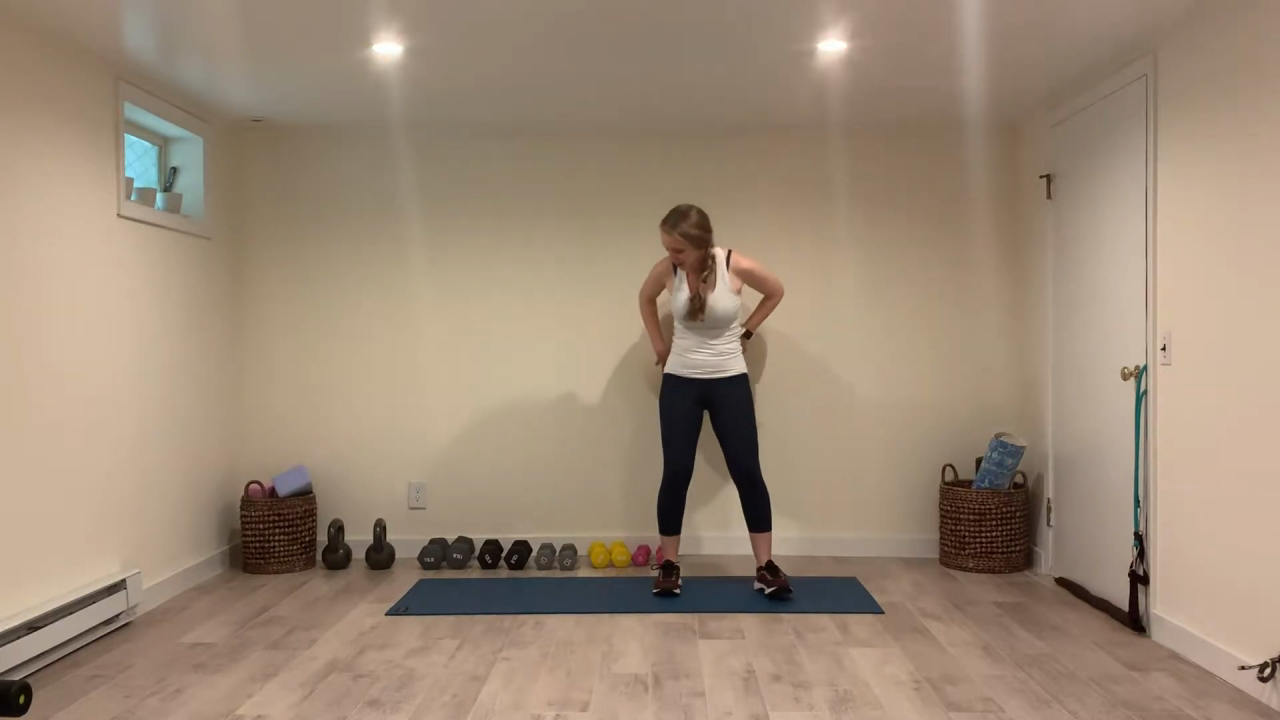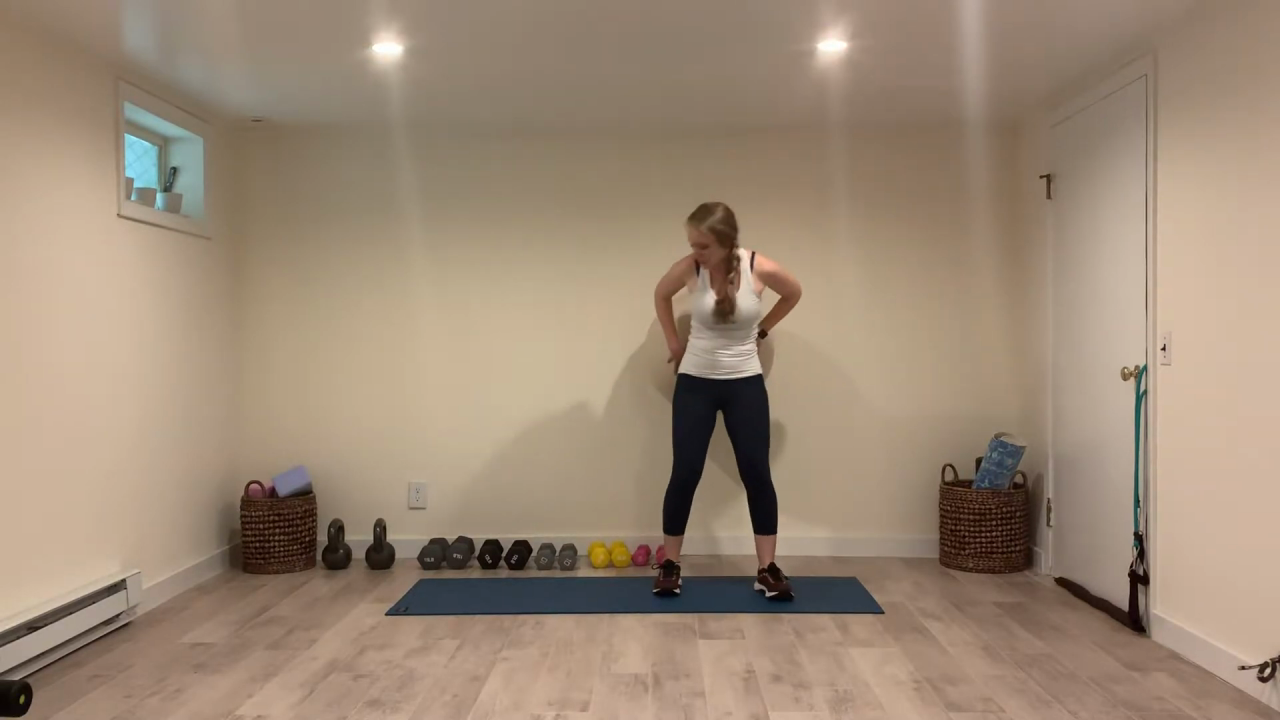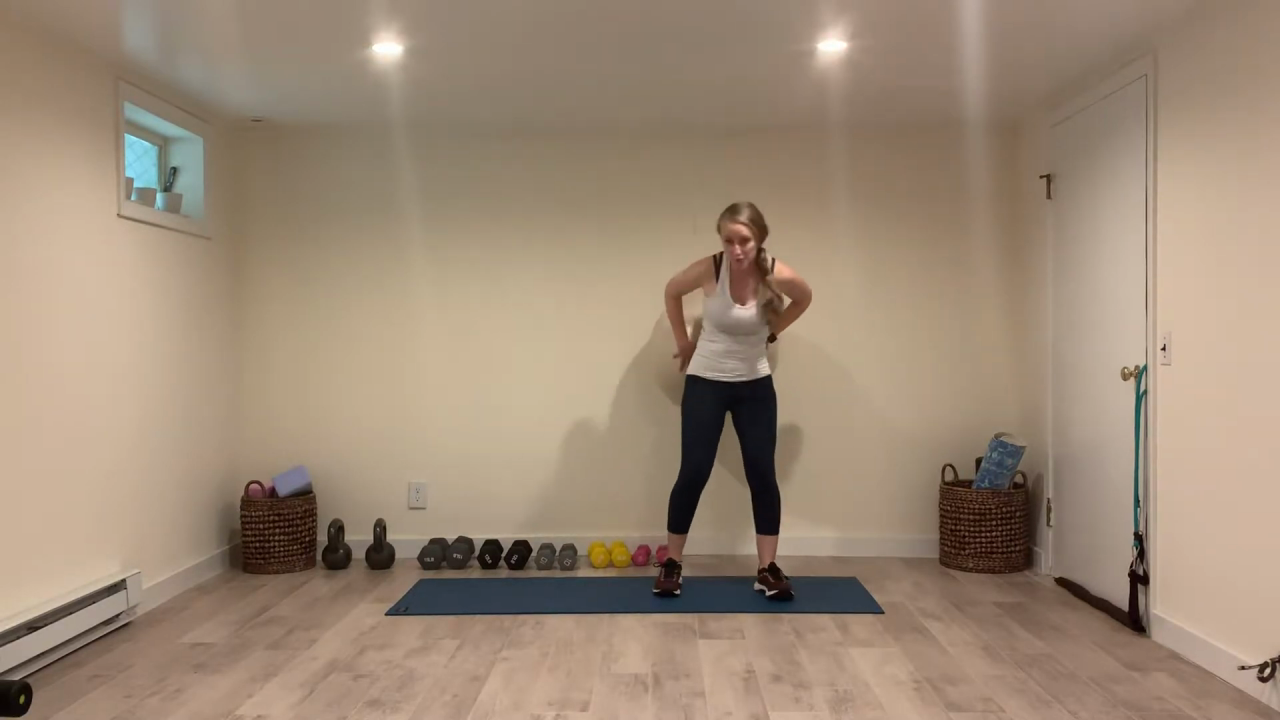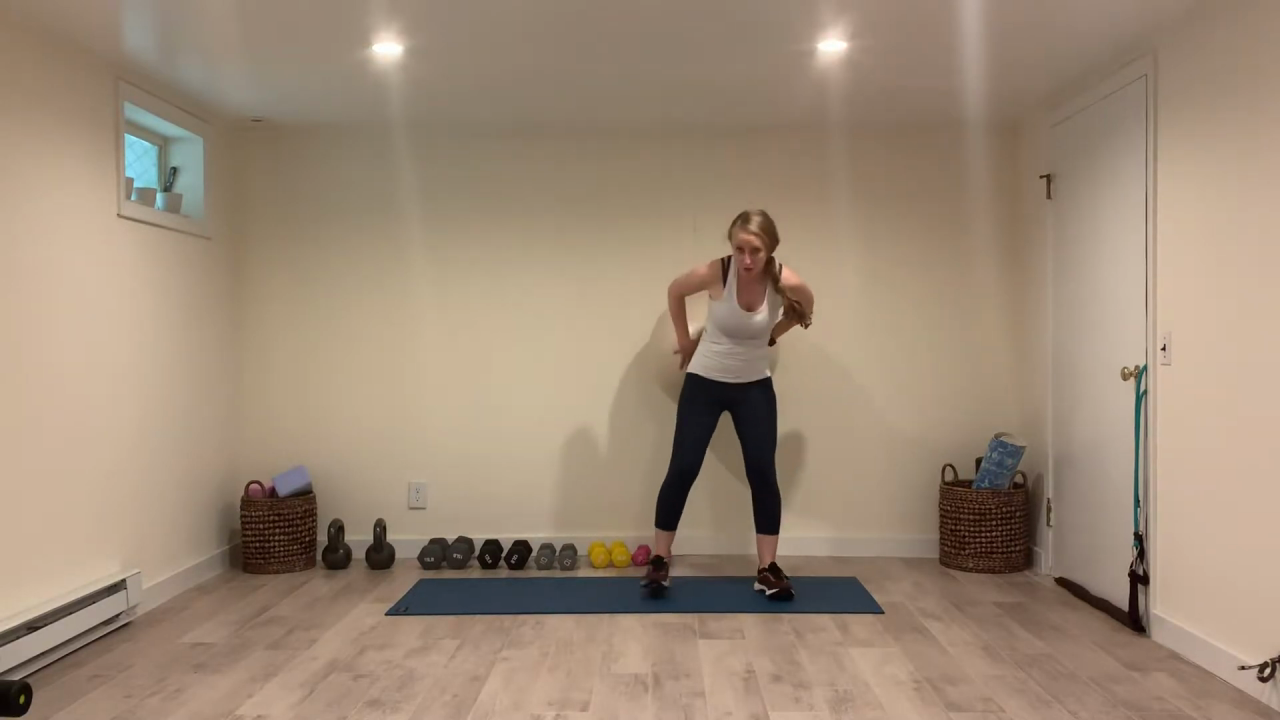
dt=0.2s
person 1, frame 1
left shoulder: (739, 267)
right shoulder: (666, 270)
left elbow: (775, 292)
right elbow: (646, 299)
left wrist: (745, 332)
right wrist: (659, 345)
left hip: (730, 381)
right hip: (680, 383)
left knee: (747, 472)
right knee: (676, 473)
left ankle: (766, 567)
right ankle: (669, 565)
person 1, frame 2
left shoulder: (762, 269)
right shoulder: (688, 269)
left elbow: (793, 294)
right elbow: (661, 296)
left wrist: (760, 332)
right wrist: (674, 343)
left hip: (745, 383)
right hip: (695, 382)
left knee: (757, 473)
right knee: (685, 473)
left ankle: (767, 569)
right ankle: (670, 564)
person 1, frame 3
left shoulder: (780, 275)
right shoulder: (707, 269)
left elbow: (804, 300)
right elbow: (672, 292)
left wrist: (768, 334)
right wrist: (683, 342)
left hip: (755, 385)
right hip: (705, 382)
left knee: (762, 473)
right knee: (693, 473)
left ankle: (767, 569)
right ankle: (672, 563)
person 1, frame 4
left shoulder: (787, 282)
right shoulder: (713, 273)
left elbow: (805, 307)
right elbow: (674, 292)
right wrist: (684, 341)
left hip: (755, 387)
right hip: (704, 382)
left knee: (763, 473)
right knee: (683, 469)
left ankle: (768, 568)
right ankle: (659, 559)
